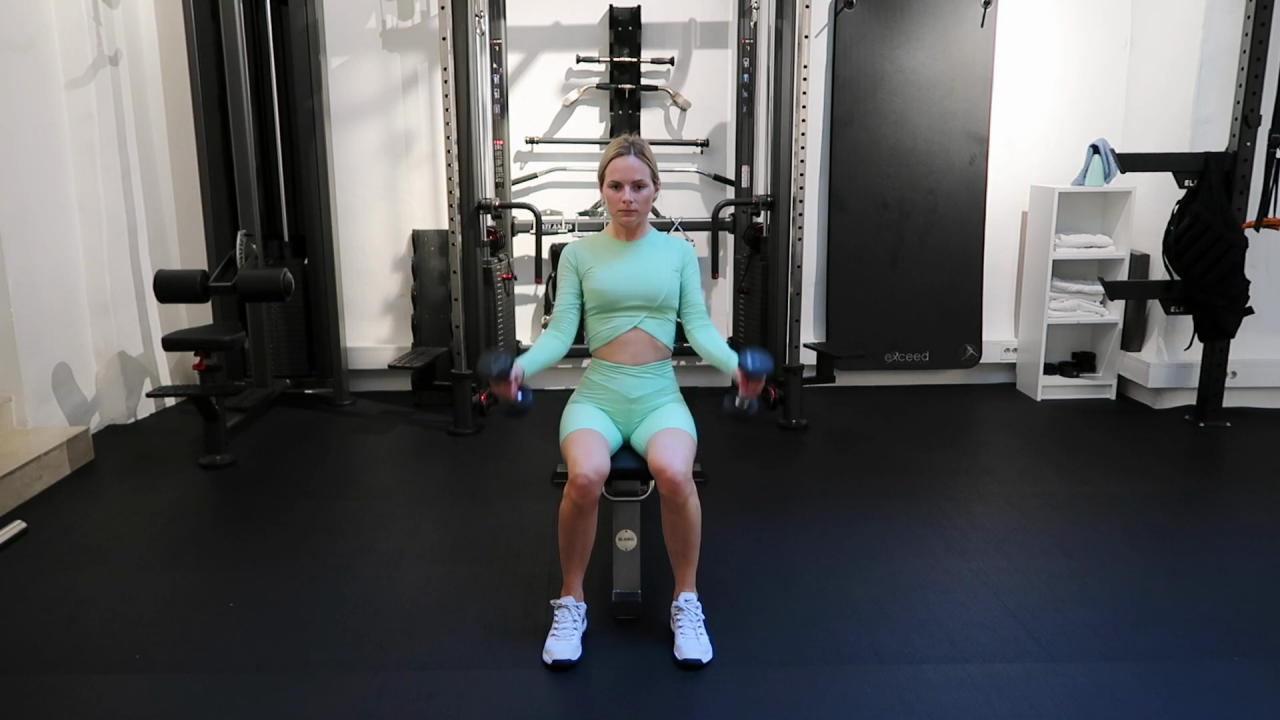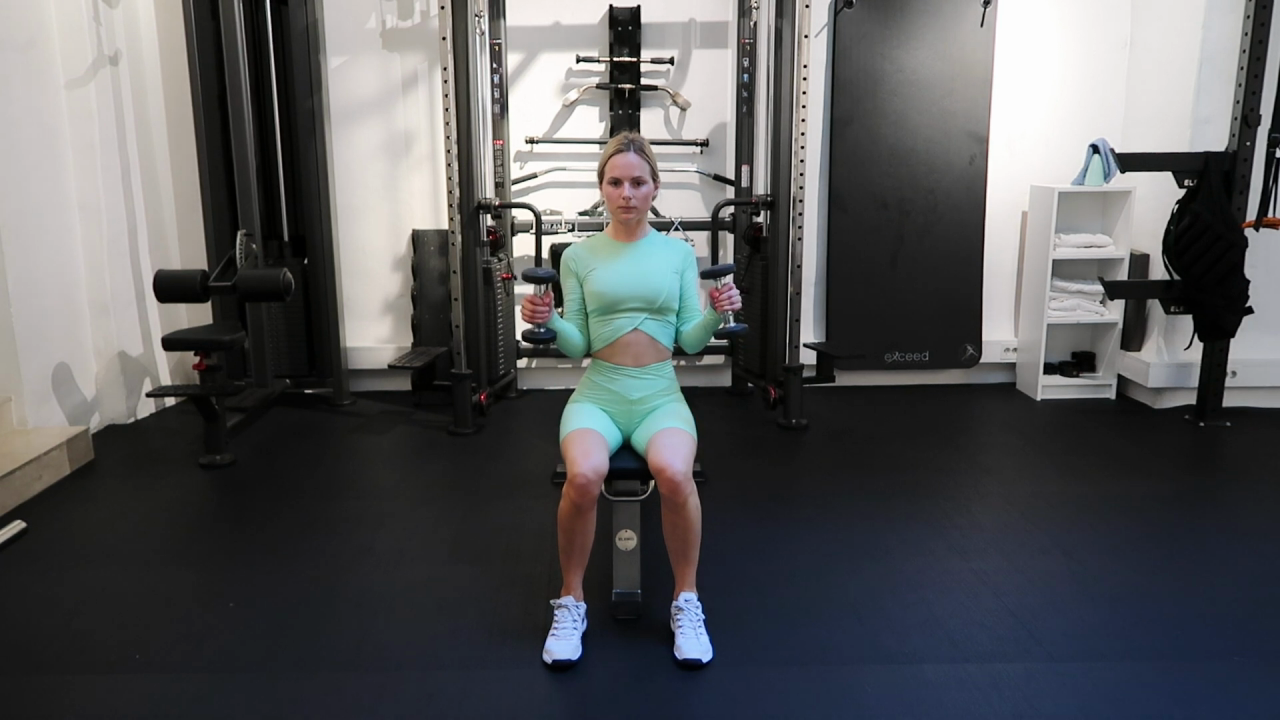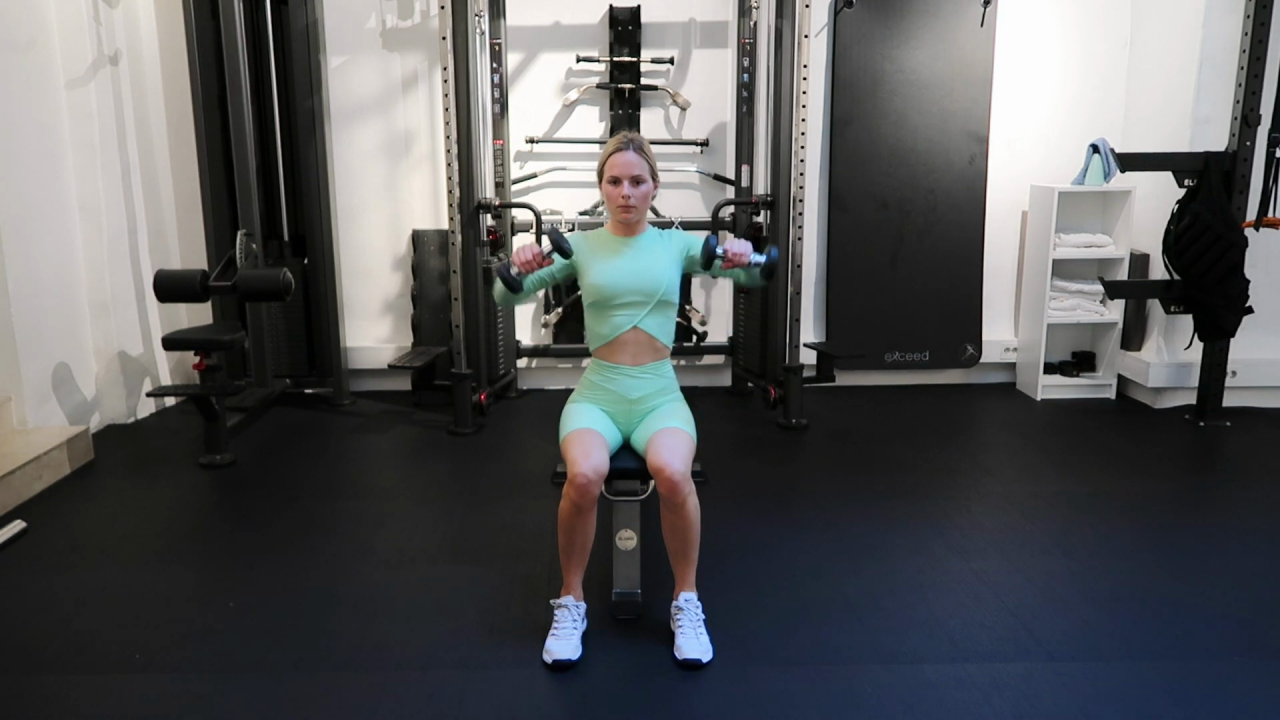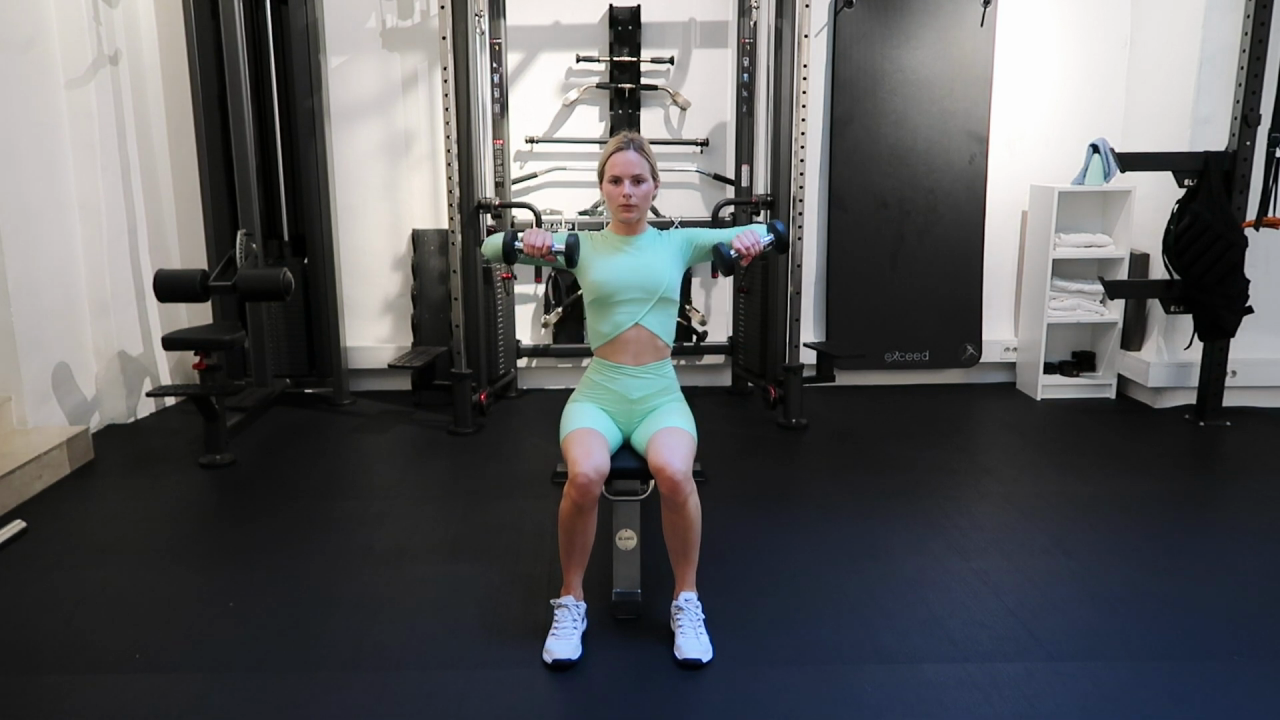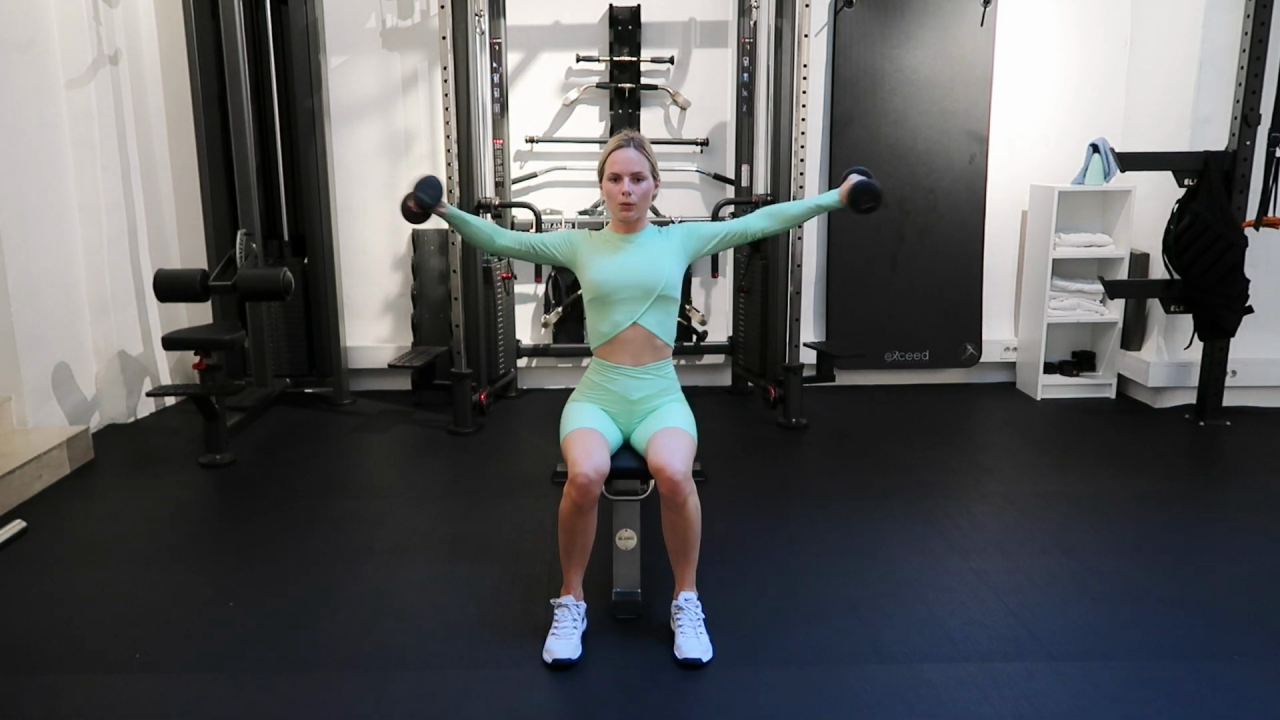
dt=0.4s
person 1, frame 1
left shoulder: (679, 251)
right shoulder: (578, 254)
left elbow: (698, 326)
right elbow: (560, 331)
left wrist: (733, 366)
right wrist: (521, 368)
left hip: (660, 395)
right hip: (596, 394)
left knee: (674, 475)
right knee: (585, 477)
left ankle: (686, 602)
right ankle: (570, 603)
person 1, frame 2
left shoulder: (678, 252)
right shoulder: (578, 255)
left elbow: (691, 340)
right elbow: (575, 345)
left wrist: (716, 315)
right wrist: (546, 322)
left hip: (660, 395)
right hip: (597, 395)
left knee: (675, 475)
right knee: (583, 477)
left ankle: (687, 602)
right ankle: (570, 604)
person 1, frame 3
left shoulder: (678, 243)
right shoulder: (579, 245)
left elbow: (751, 283)
right elbow: (505, 296)
left wrist: (743, 261)
right wrist: (520, 268)
left hip: (659, 393)
right hip: (597, 393)
left knee: (672, 475)
right knee: (583, 477)
left ankle: (686, 602)
right ankle: (570, 602)
person 1, frame 4
left shoulder: (679, 243)
right shoulder: (583, 245)
left elbow: (756, 234)
right elbow: (491, 248)
left wrist: (751, 237)
right wrist: (526, 238)
left hip: (661, 394)
right hip: (598, 393)
left knee: (674, 474)
right knee: (585, 476)
left ankle: (686, 602)
right ankle: (570, 603)
person 1, frame 5
left shoulder: (681, 239)
right shoulder: (579, 244)
left elbow: (756, 222)
right elbow: (497, 240)
left wrist: (831, 197)
right wrist: (446, 211)
left hip: (661, 394)
right hip: (598, 393)
left knee: (674, 475)
right knee: (584, 477)
left ankle: (686, 601)
right ankle: (570, 602)
